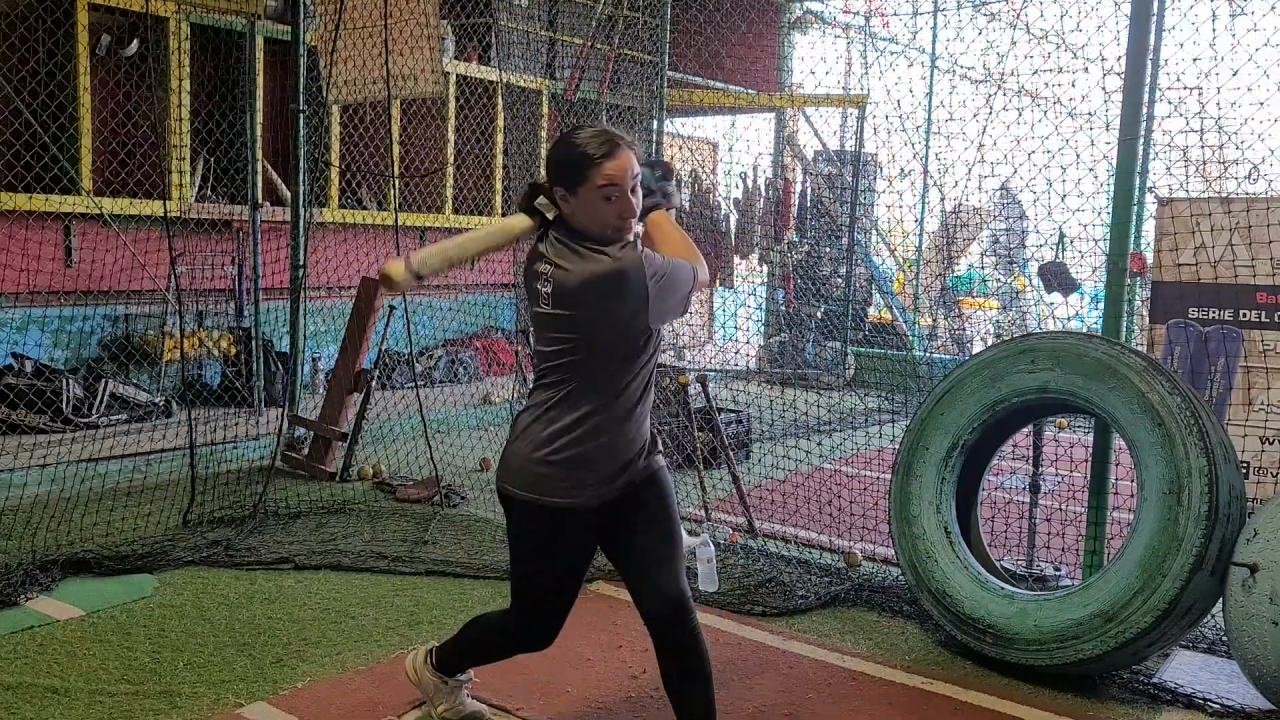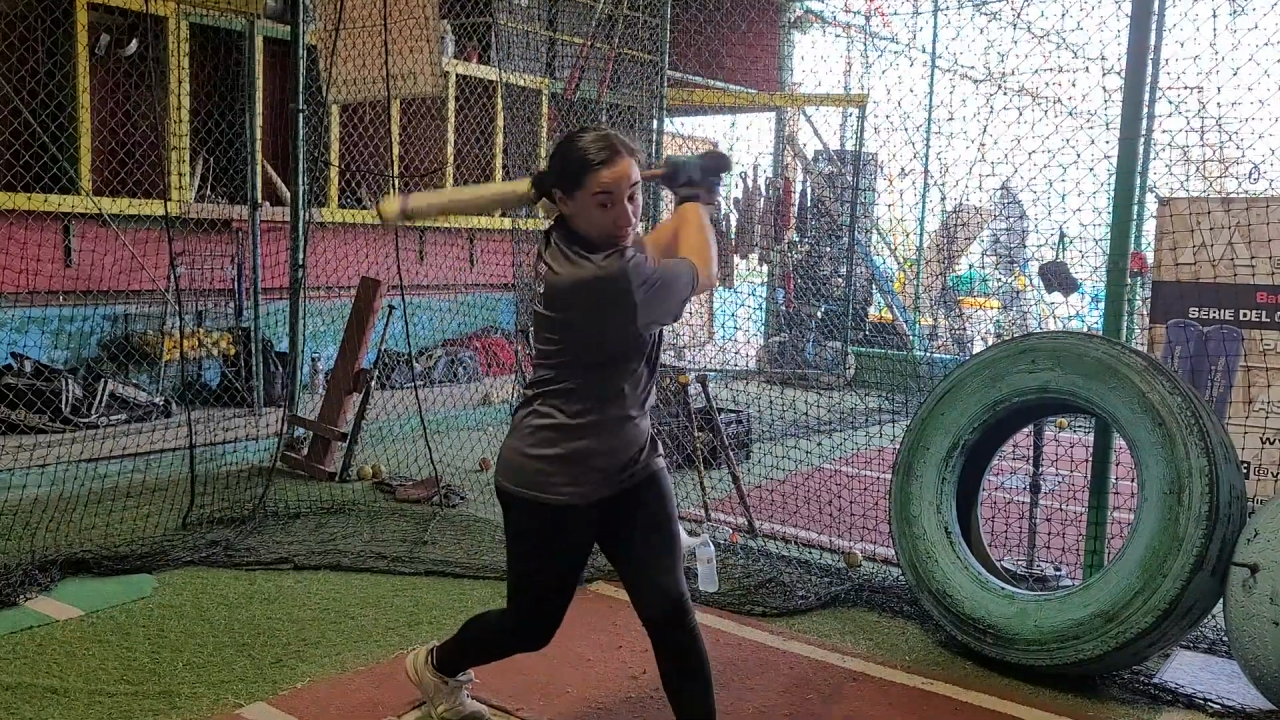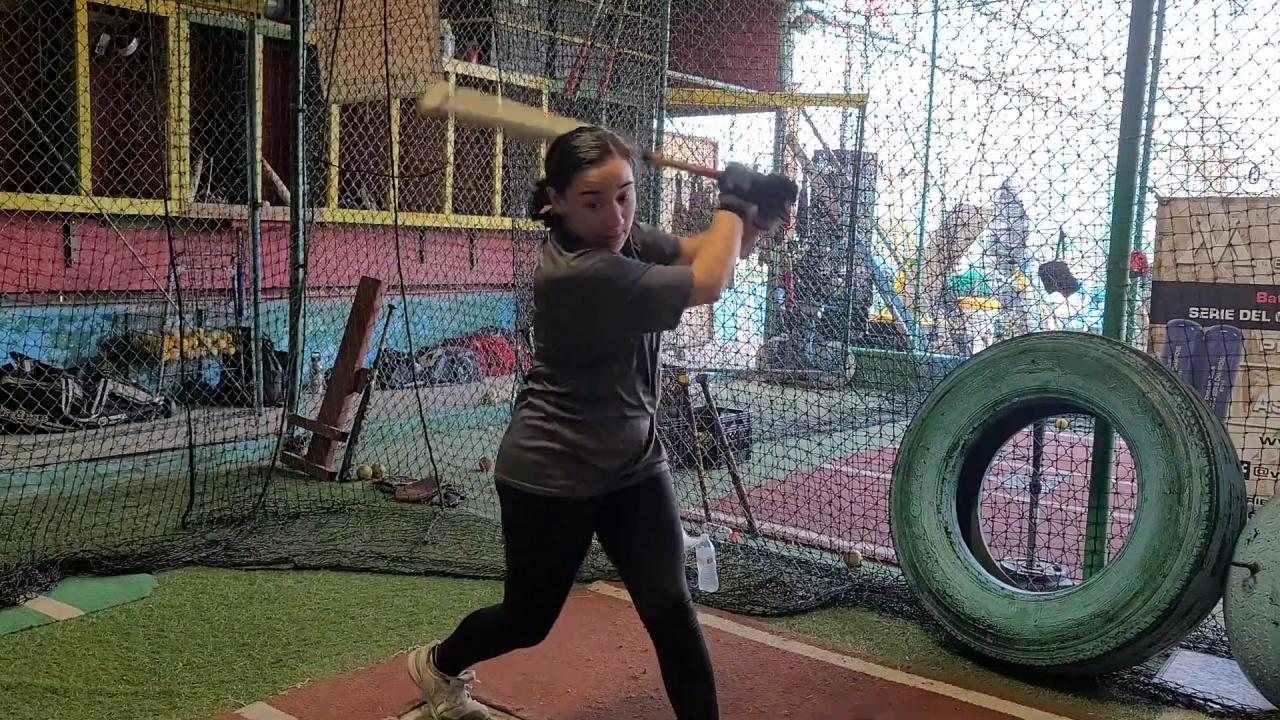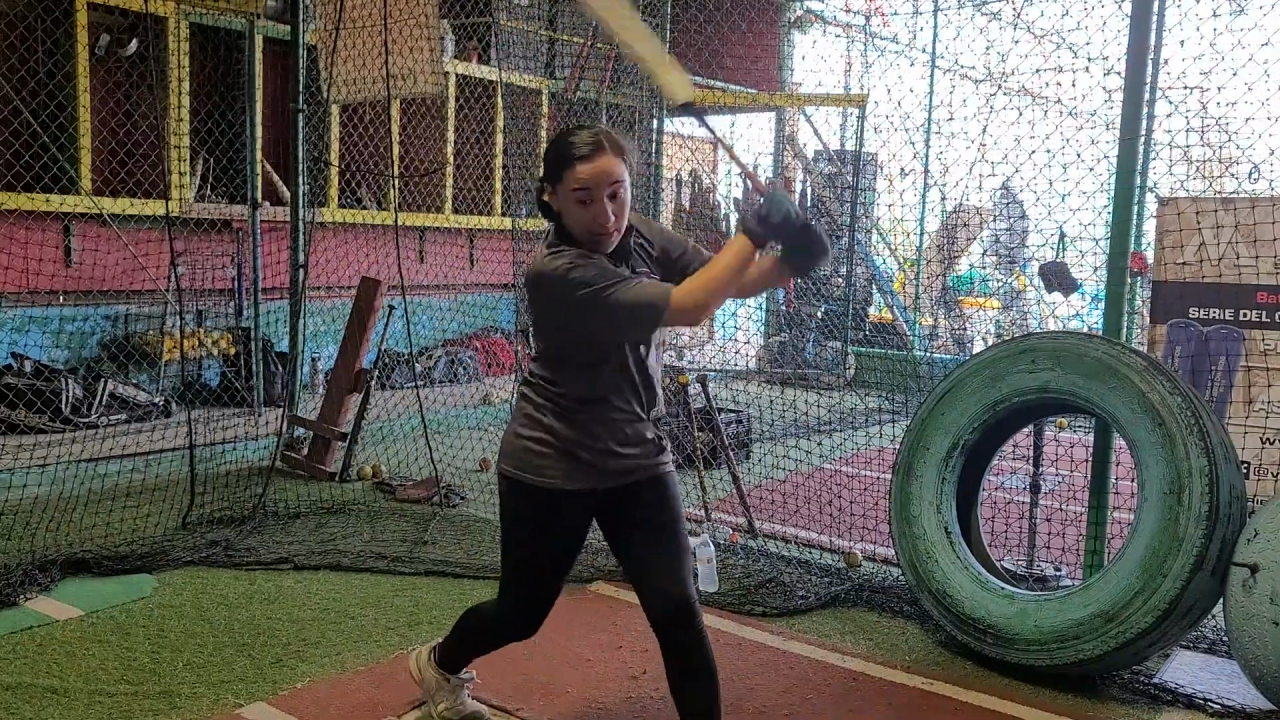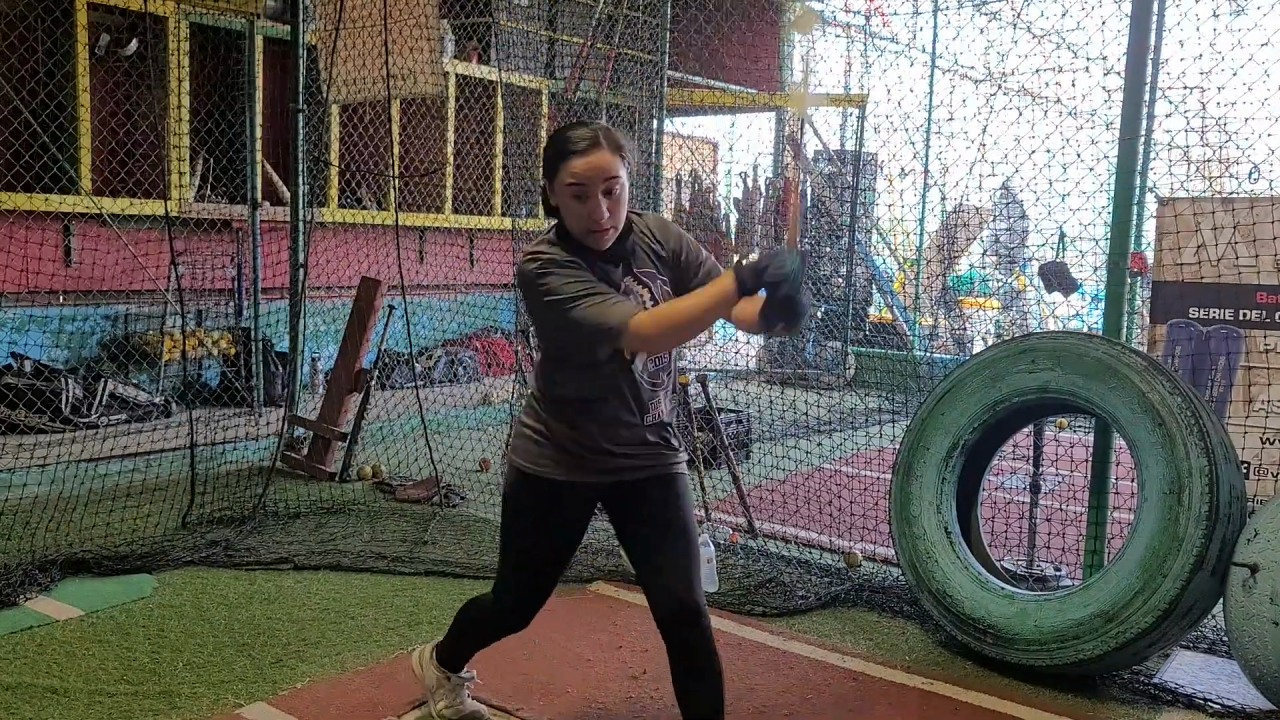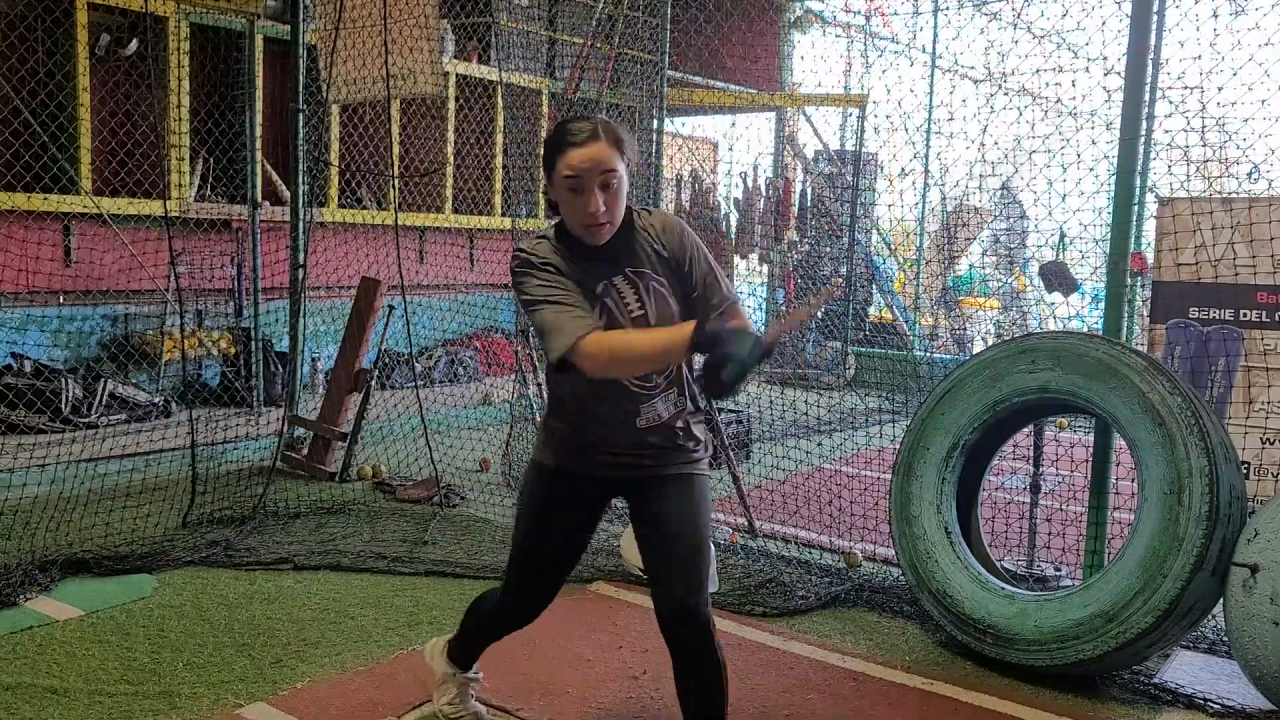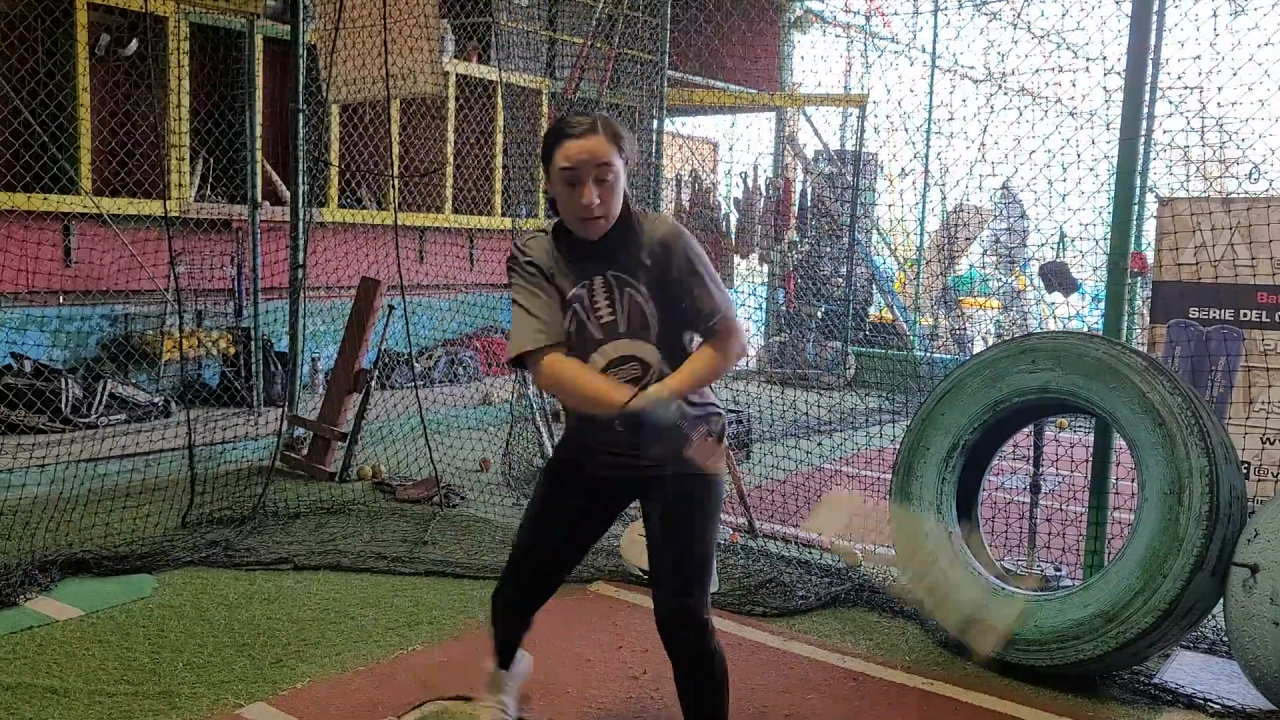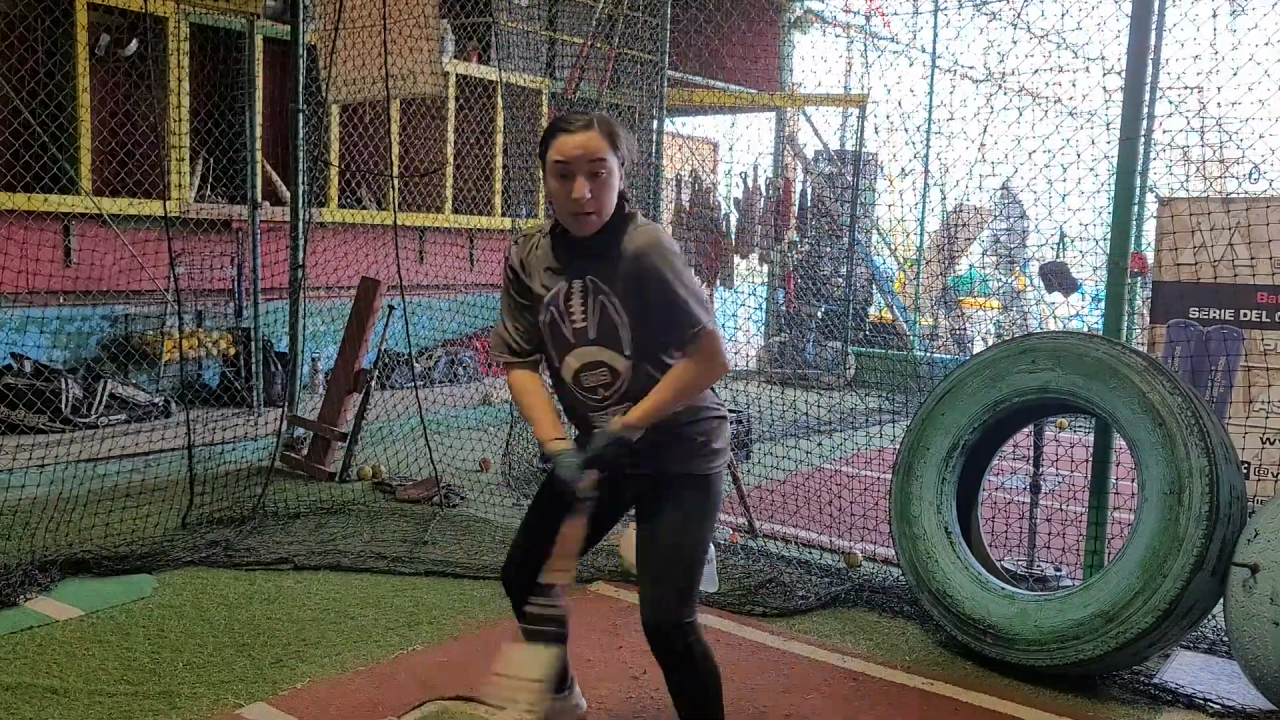
dt=0.1s
person 1, frame 1
left shoulder: (556, 246)
right shoulder: (613, 272)
right elbow: (693, 275)
left wrist: (652, 203)
right wrist: (660, 210)
left hip: (630, 465)
right hip: (553, 479)
left knee: (671, 609)
right knee: (533, 626)
right ankle: (435, 664)
person 1, frame 2
left shoulder: (580, 246)
right shoulder: (591, 273)
left elbow: (660, 251)
right elbow: (699, 273)
left wrist: (693, 195)
right wrist: (694, 195)
left hip: (628, 459)
right hip: (553, 475)
left knee: (667, 608)
right knee: (530, 626)
right ankle: (436, 664)
person 1, frame 3
left shoulder: (621, 240)
right shoulder: (572, 273)
left elbow: (699, 253)
right elbow: (703, 285)
left wrist: (747, 205)
right wrist: (733, 202)
left hip: (632, 461)
right hip: (550, 471)
left knee: (669, 611)
right knee: (529, 618)
right ankle: (439, 663)
person 1, frame 4
left shoulder: (643, 238)
right shoulder: (554, 271)
left elbow: (736, 278)
right elbow: (682, 305)
left wrist: (789, 254)
right wrist: (755, 232)
left hip: (636, 457)
right hip: (548, 468)
left knee: (675, 608)
right knee: (520, 612)
right ankle: (439, 663)
person 1, frame 5
left shoulder: (654, 235)
right shoulder: (543, 267)
left elbow: (736, 303)
right elbow: (640, 333)
left wrist: (769, 302)
right wrist: (744, 278)
left hip: (649, 454)
right hip: (557, 462)
left knee: (682, 609)
right knee: (513, 603)
right ankle: (442, 661)
person 1, frame 6
left shoulder: (665, 235)
right shoulder: (535, 262)
left elbow: (732, 325)
right elbow: (597, 355)
left wrist: (732, 352)
right wrist: (703, 333)
left hip: (667, 450)
right hip: (573, 454)
left knee: (685, 614)
right knee: (521, 598)
right ankle: (454, 658)
person 1, frame 7
left shoulder: (663, 239)
right shoulder: (533, 259)
left elbow: (728, 341)
right elbow: (548, 365)
left wrist: (660, 400)
right wrist: (633, 408)
left hip: (683, 451)
right hip: (591, 453)
left knee: (682, 617)
right knee: (522, 584)
right ankle: (506, 666)
person 1, frame 8
left shoulder: (643, 249)
right shoulder: (527, 257)
left elbow: (709, 358)
right elbow: (522, 364)
left wrist: (629, 426)
right wrist: (559, 446)
left hip: (680, 451)
right hip: (599, 449)
left knee: (667, 618)
right knee: (523, 573)
